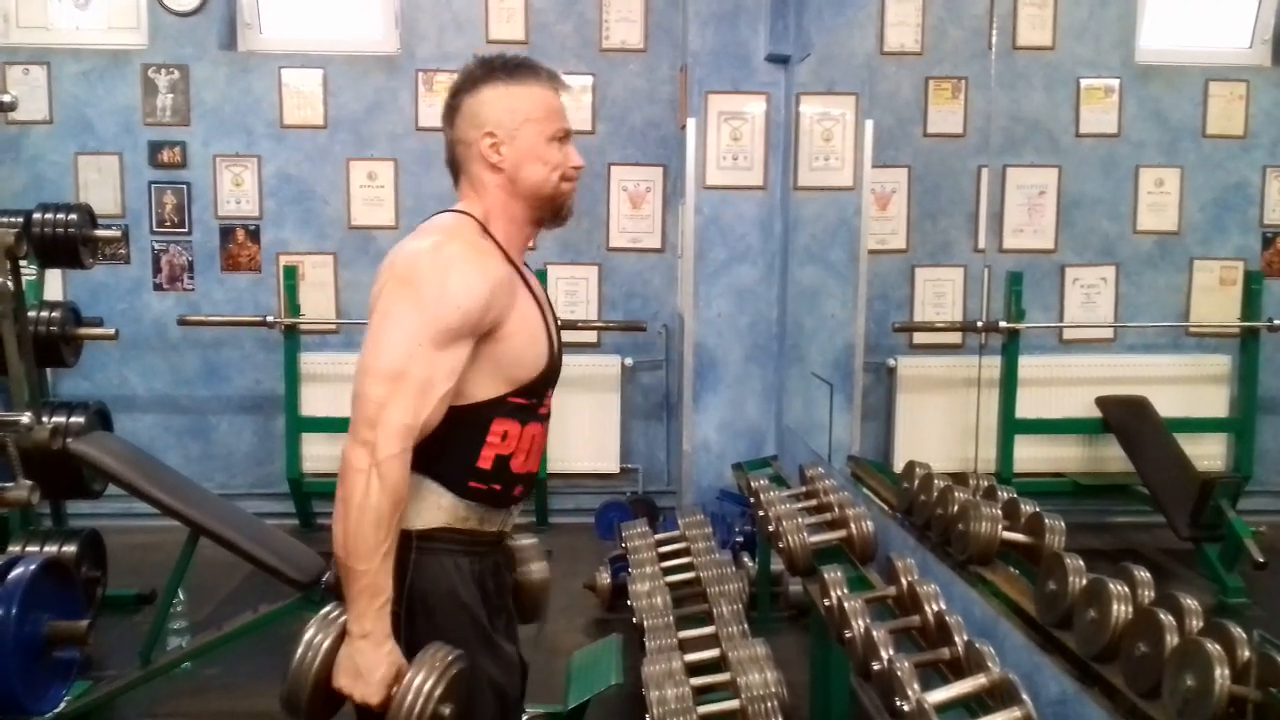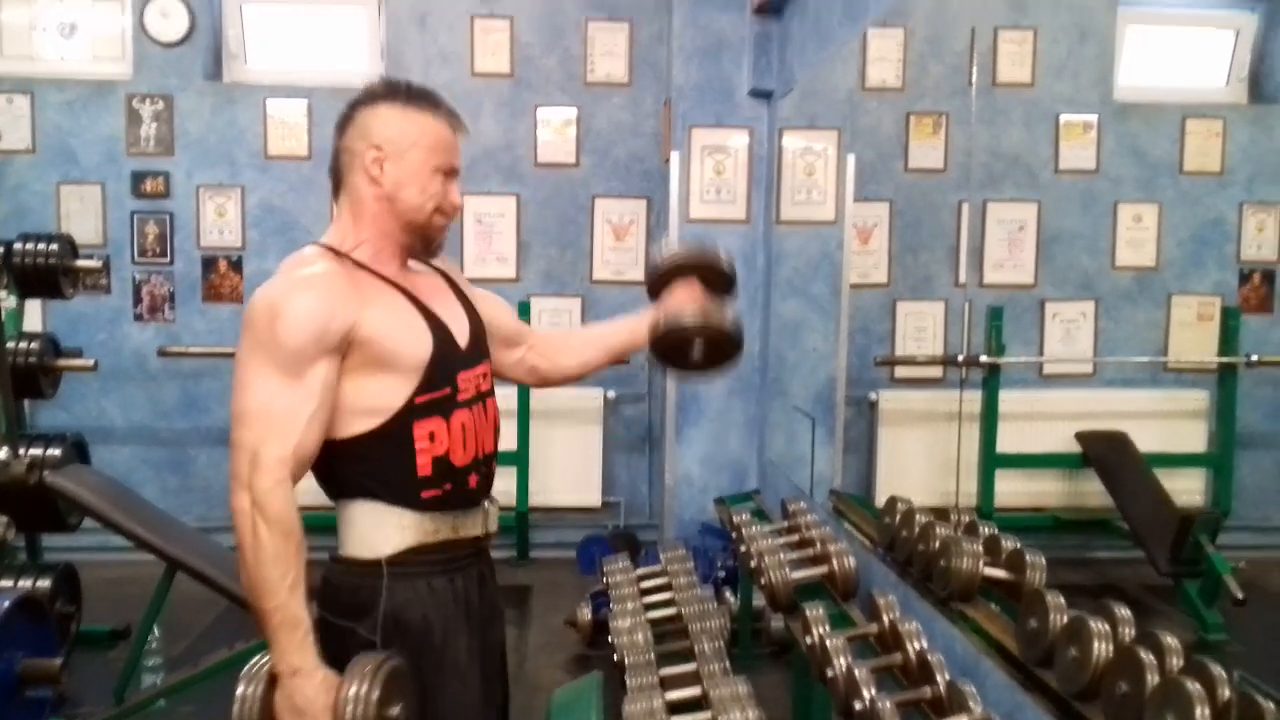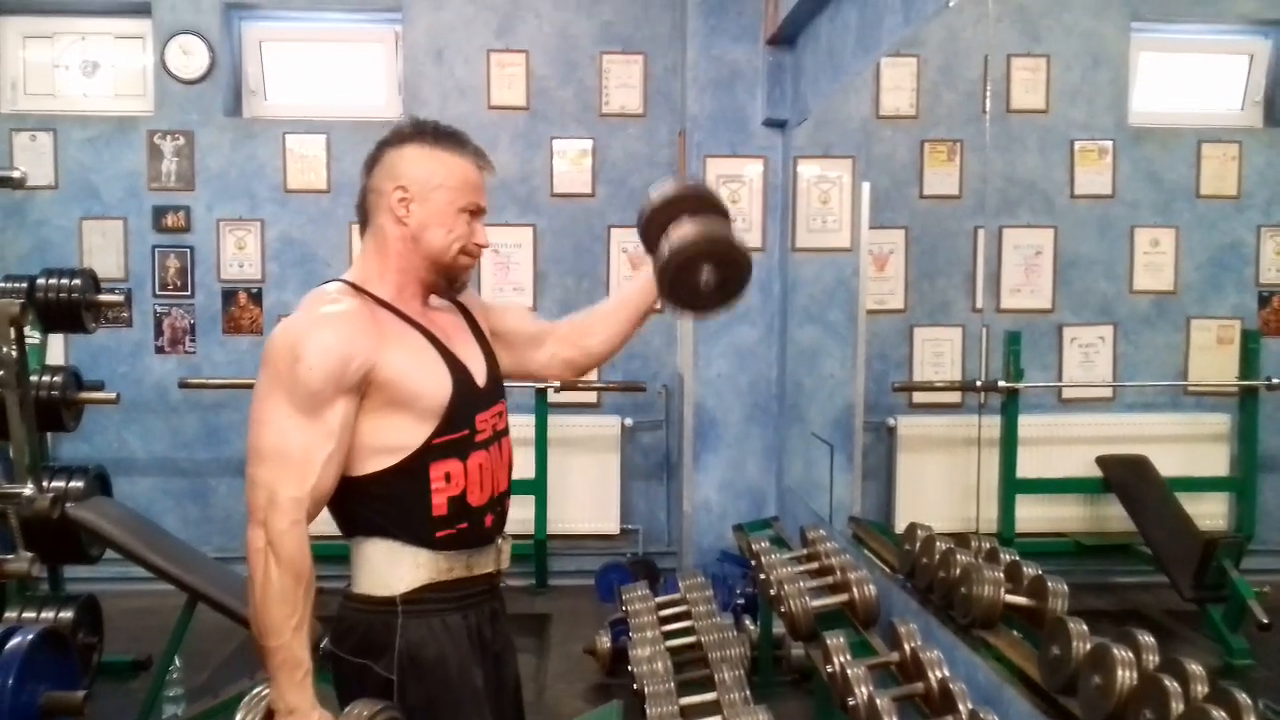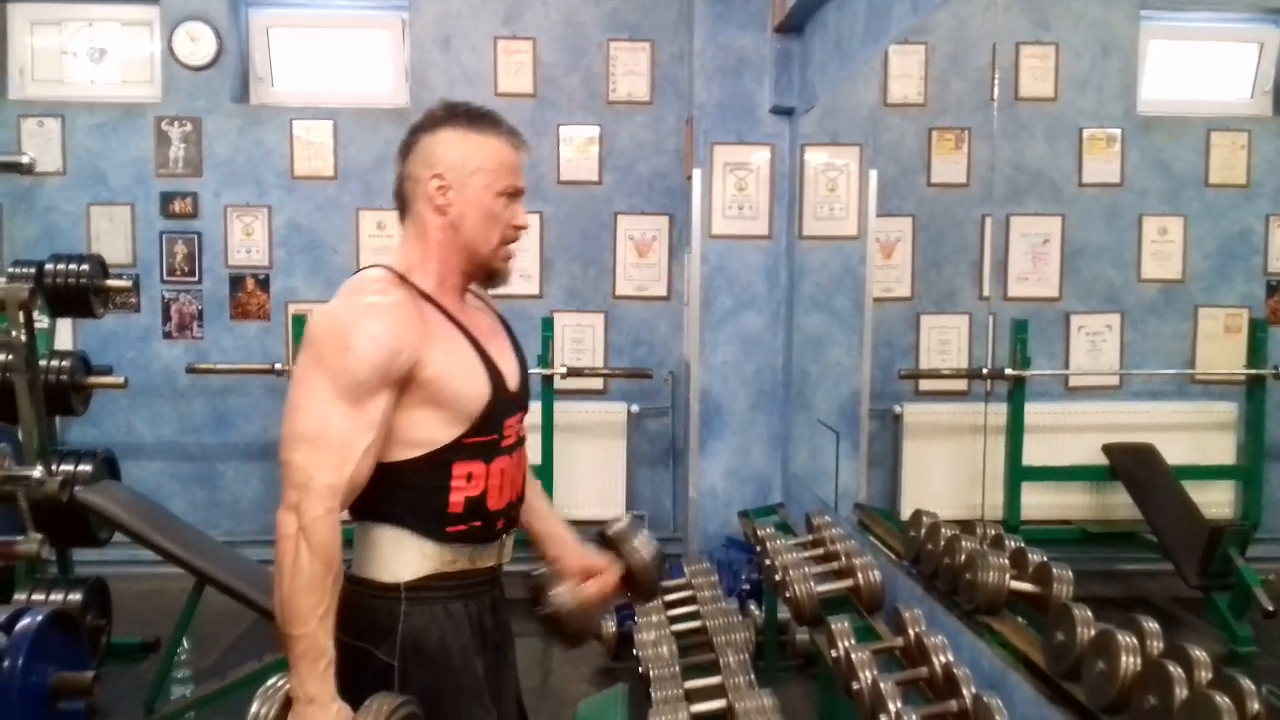
dt=0.5s
person 1, frame 1
left shoulder: (499, 267)
right shoulder: (451, 263)
right elbow: (377, 447)
right wrist: (368, 631)
left hip: (470, 564)
right hip: (421, 572)
person 1, frame 2
left shoulder: (435, 282)
right shoulder: (310, 297)
left elbow: (536, 354)
right elbow: (260, 486)
left wrist: (655, 320)
right wrist: (297, 665)
left hip: (465, 580)
right hip: (393, 602)
person 1, frame 3
left shoulder: (461, 317)
right shoulder: (329, 334)
left elbow: (566, 346)
right elbow: (275, 524)
left wrist: (659, 272)
left hip: (480, 614)
right hip: (403, 633)
person 1, frame 4
left shoulder: (471, 314)
right shoulder: (375, 321)
right elbow: (306, 511)
left wrist: (570, 552)
left hip: (475, 609)
right hip: (405, 627)
